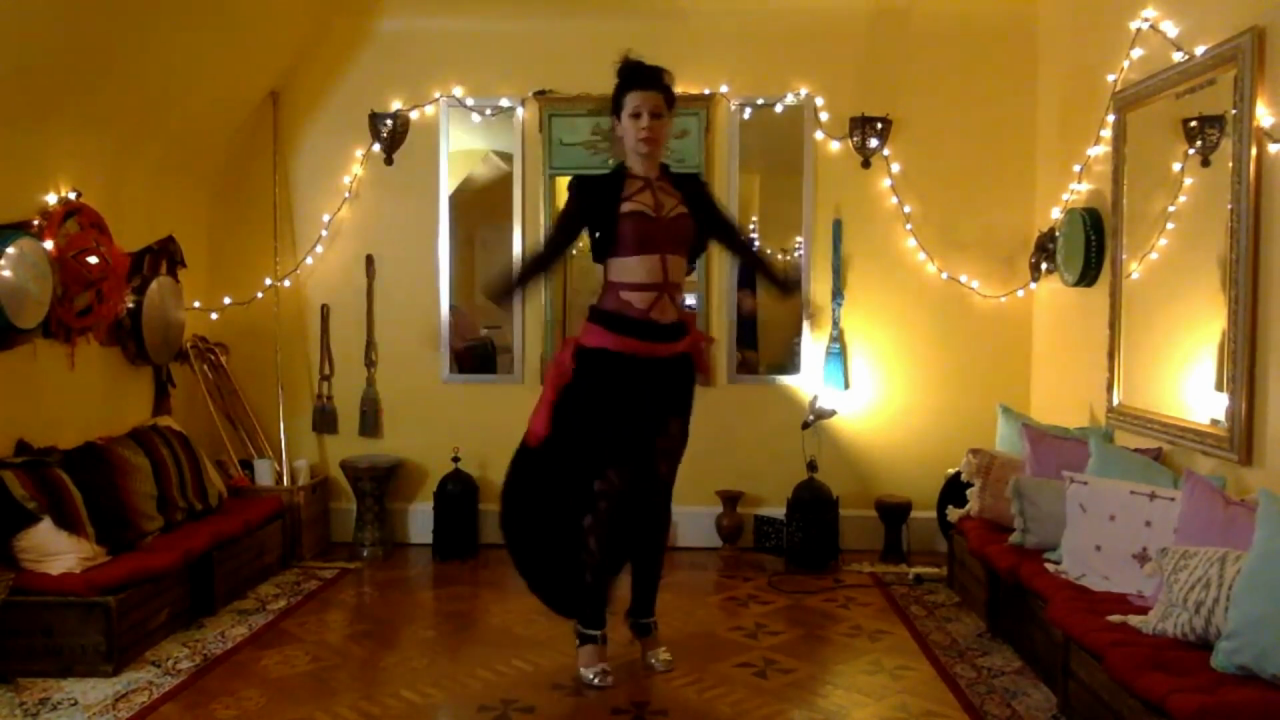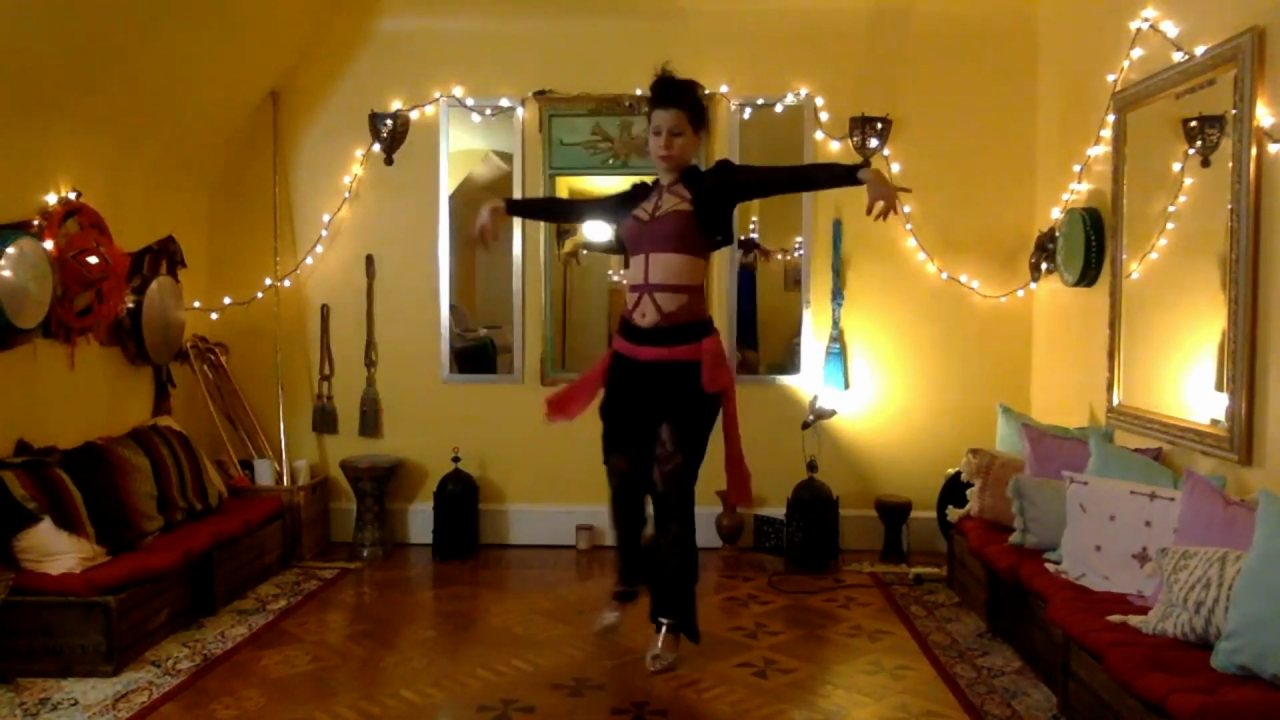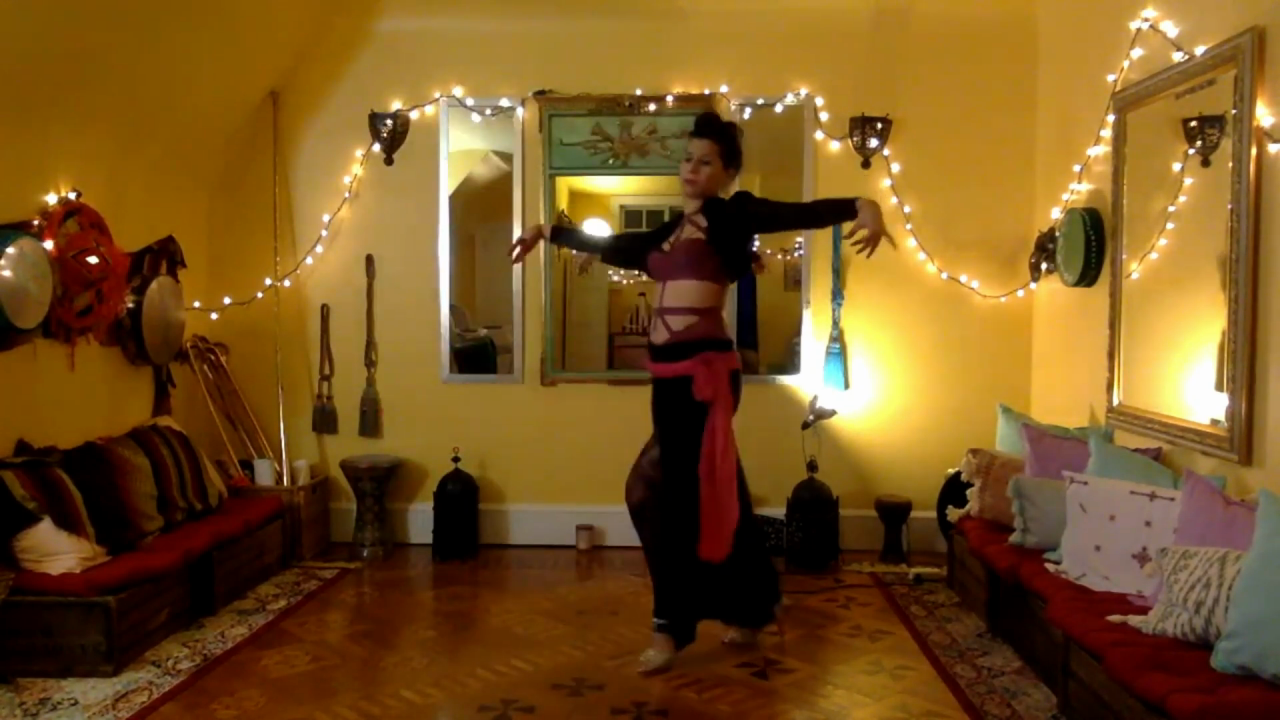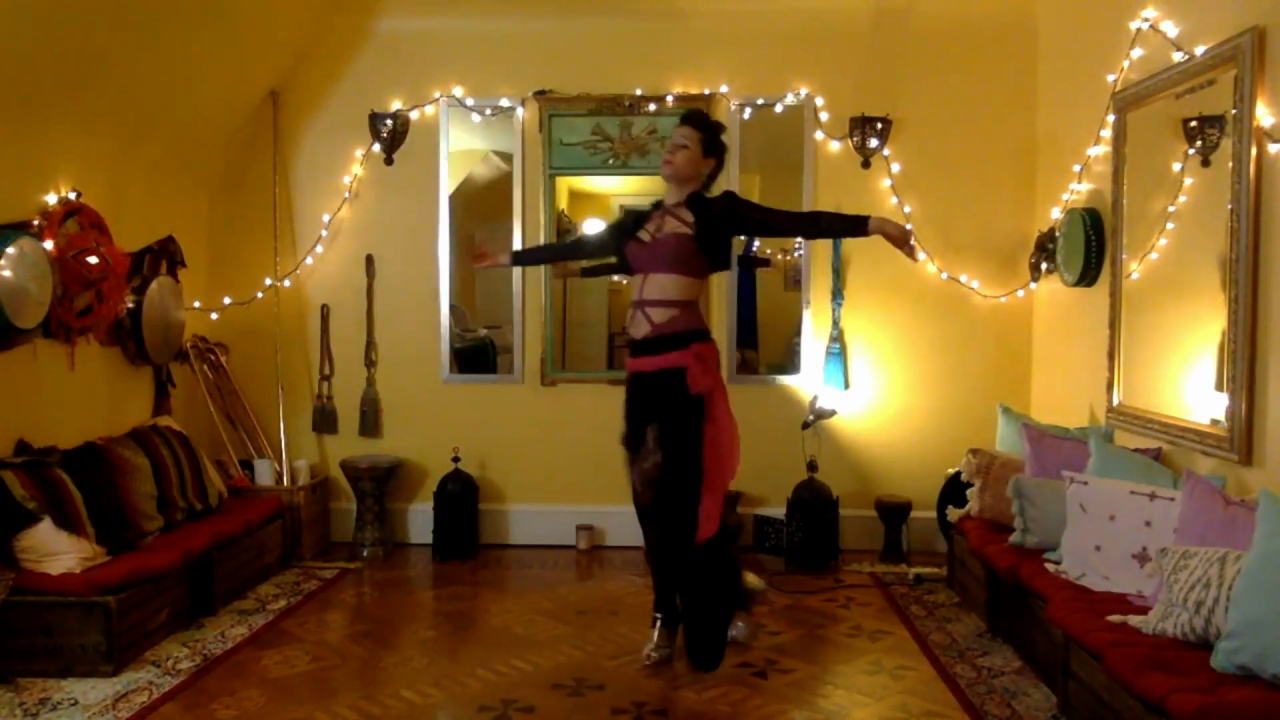
dt=0.4s
person 1, frame 1
left shoulder: (690, 191)
right shoulder: (595, 191)
left elbow: (737, 240)
right elbow: (552, 251)
left wrist: (789, 293)
right wrist: (493, 300)
left hip: (671, 355)
right hip: (609, 351)
left knee: (655, 495)
right knee: (605, 493)
left ankle: (645, 623)
right ankle: (590, 634)
person 1, frame 2
left shoulder: (714, 185)
right shoulder: (636, 198)
left elbow: (794, 177)
right elbow: (572, 208)
left wrist: (864, 173)
right wrist: (504, 205)
left hip: (686, 355)
right hip: (630, 353)
left knee: (670, 487)
right knee: (626, 479)
left ankle: (672, 621)
right ankle: (627, 583)
person 1, frame 3
left shoulder: (733, 215)
right shoulder: (671, 230)
left elbow: (801, 215)
right elbow: (614, 247)
left wrist: (863, 208)
right wrist: (552, 233)
left hip: (702, 371)
right hip: (669, 372)
left knee: (647, 492)
right knee: (705, 493)
left ankle: (669, 624)
right ankle: (756, 603)
person 1, frame 4
left shoulder: (717, 211)
right shoulder: (637, 220)
left elbow: (794, 224)
right elbow: (580, 247)
left wrist: (872, 224)
right wrist: (509, 258)
left hip: (682, 365)
right hip: (640, 368)
left knee: (659, 490)
right knee: (669, 492)
left ankle: (671, 618)
right ankle: (726, 580)
